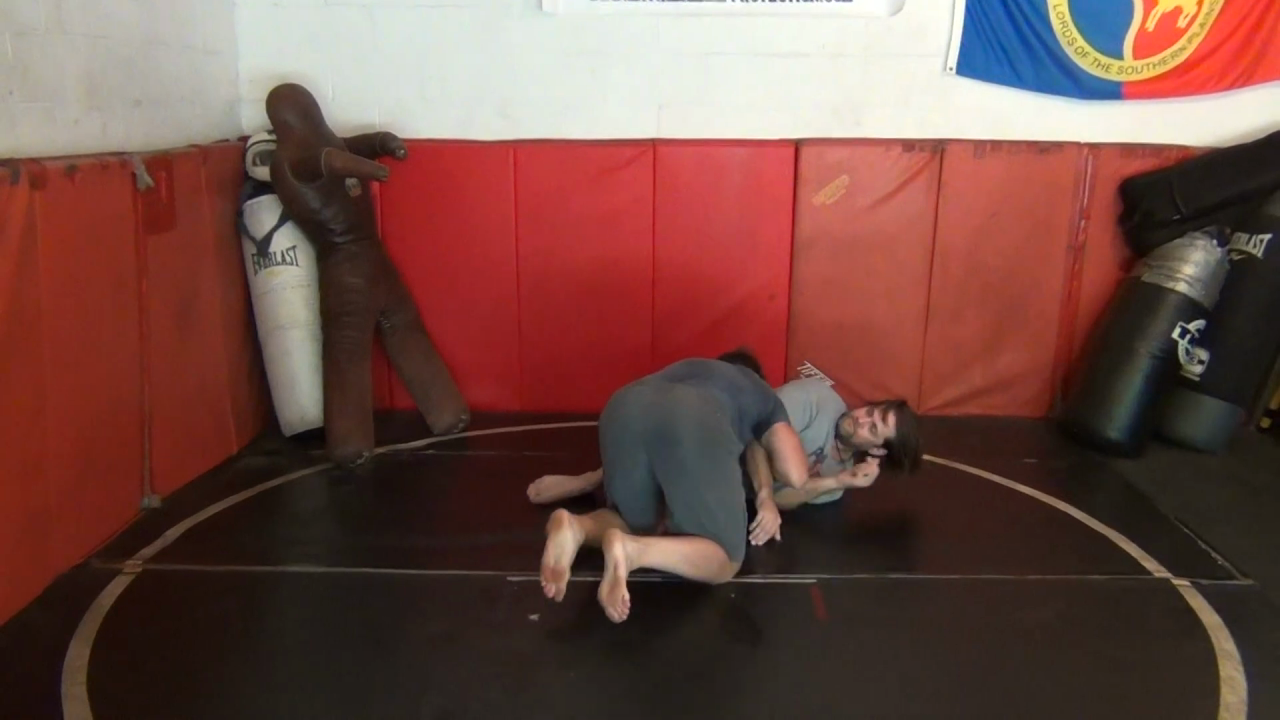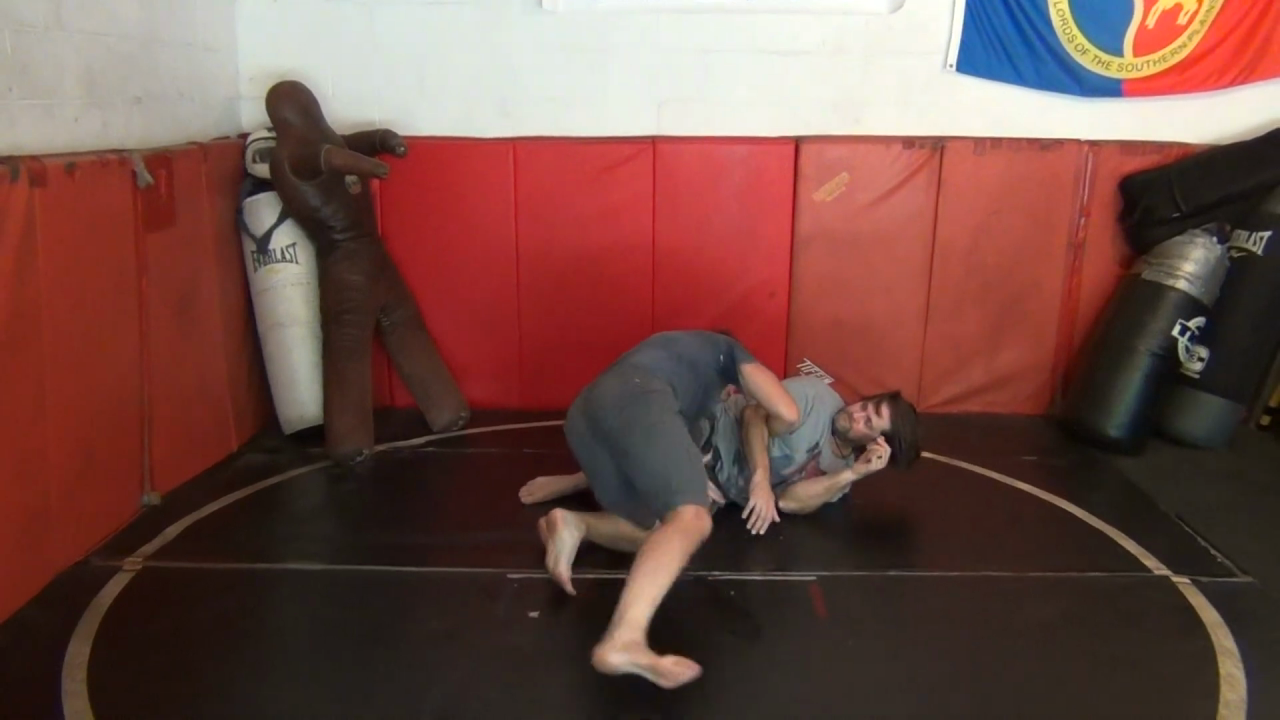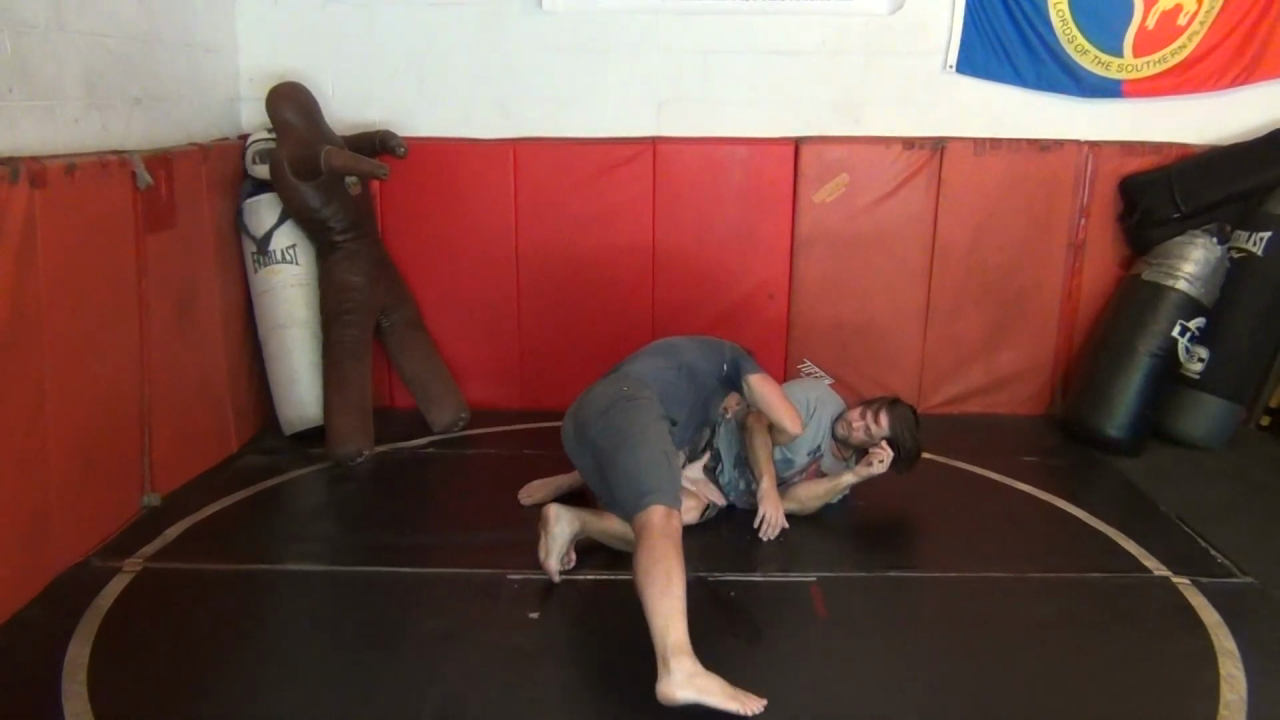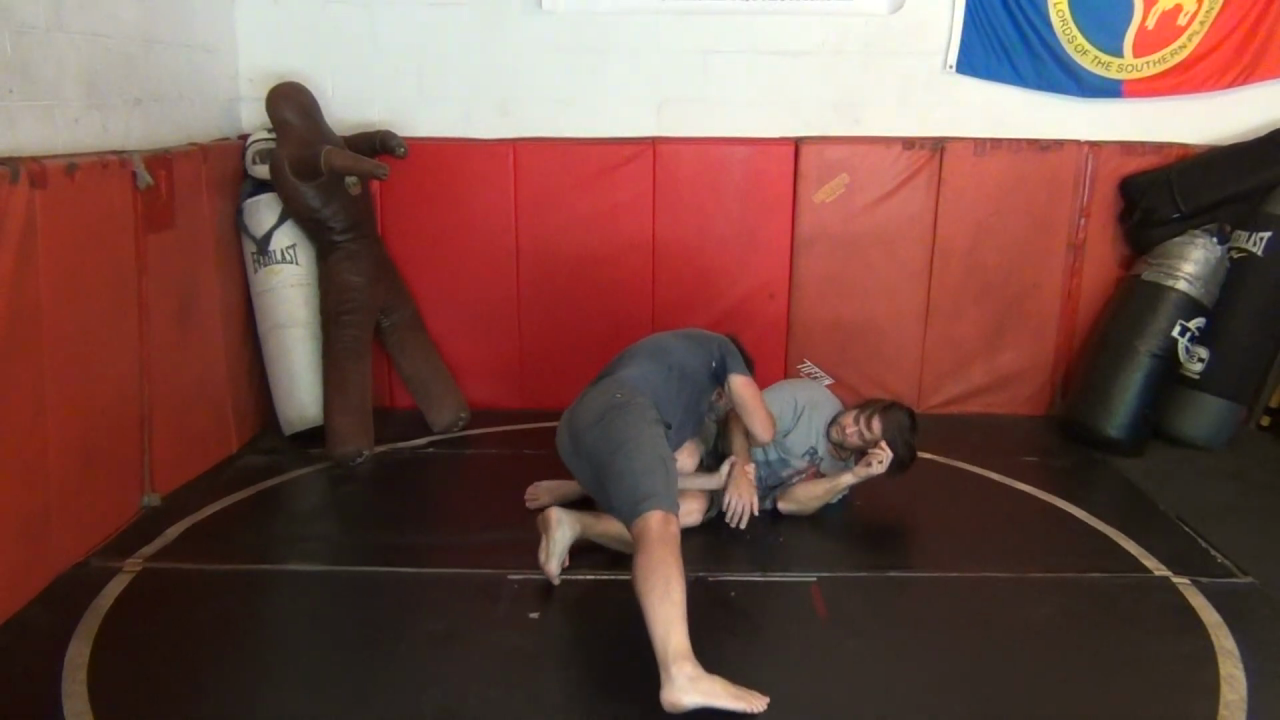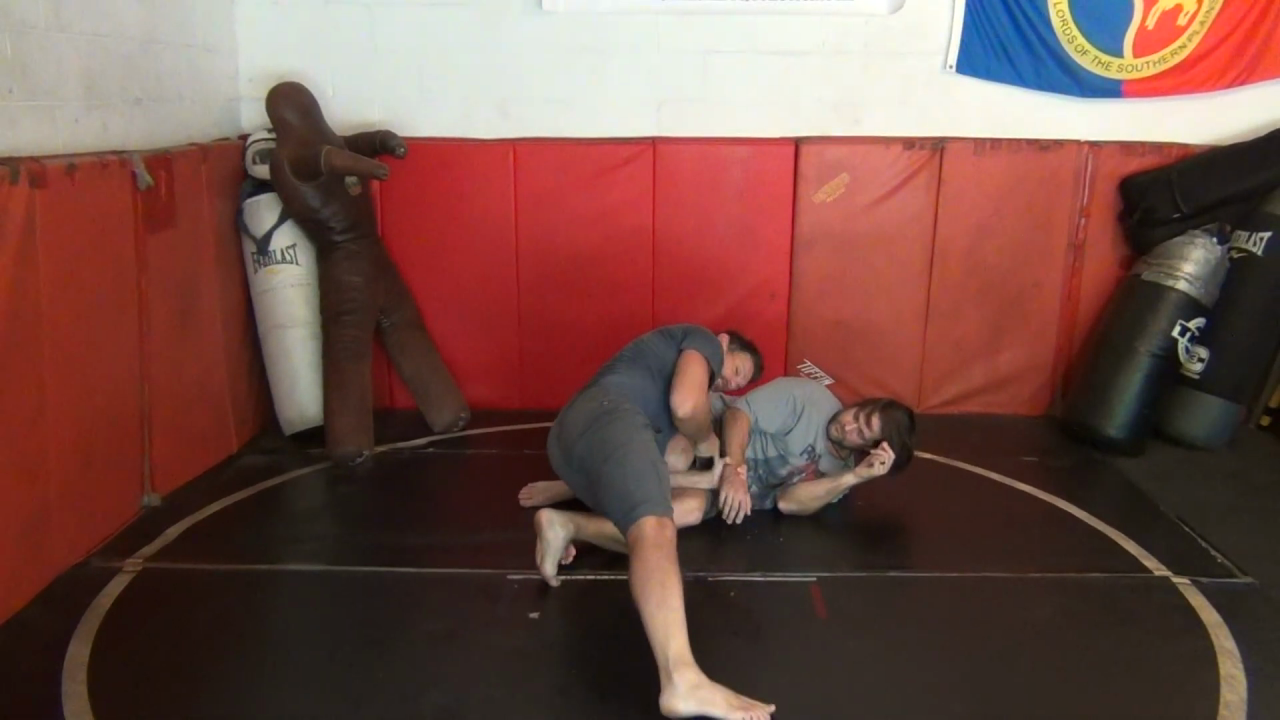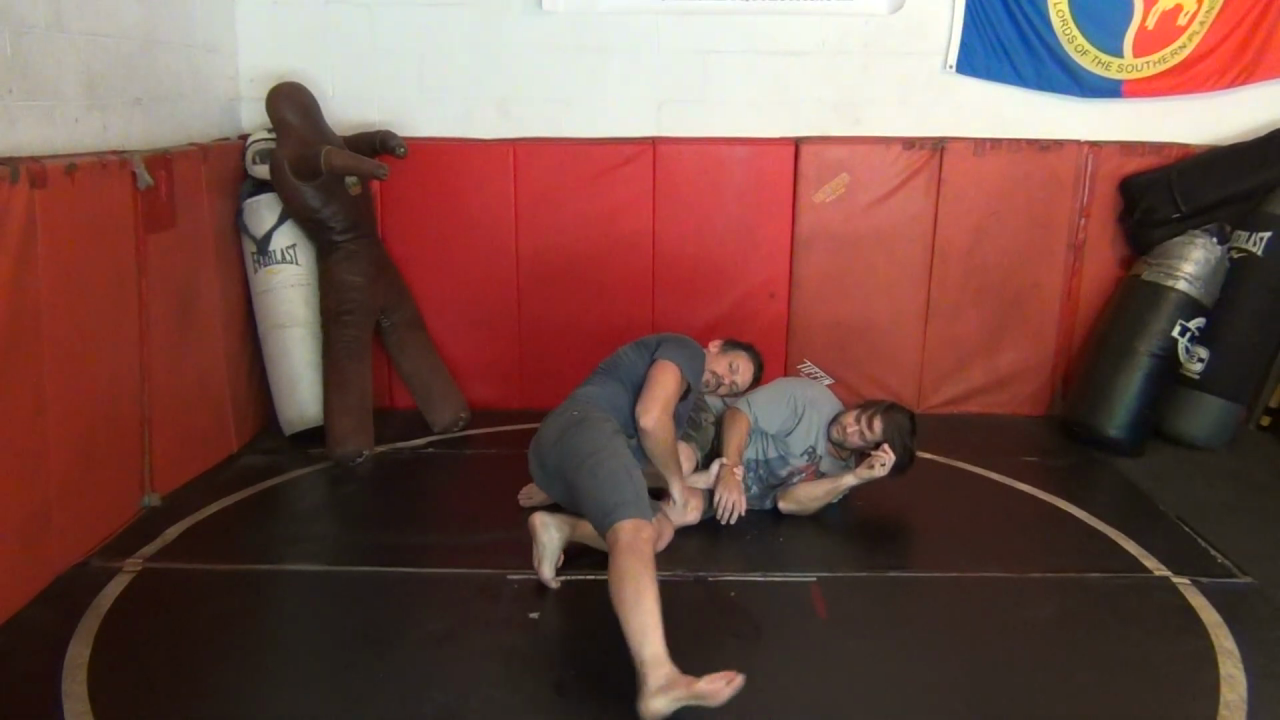
dt=0.5s
person 1, frame 1
left shoulder: (324, 145)
right shoulder: (291, 156)
left elbow: (348, 147)
right elbow: (309, 161)
left wrist: (383, 141)
right wrist: (340, 162)
left hip: (371, 258)
right hip: (346, 268)
left knee: (406, 331)
right knee: (347, 351)
left ankle: (447, 417)
right ankle: (351, 446)
person 1, frame 2
left shoulder: (325, 142)
right shoulder: (291, 154)
left elbow: (347, 144)
right elbow: (309, 158)
left wrist: (382, 138)
right wrist: (338, 158)
left hip: (371, 255)
right hip: (346, 265)
left knee: (406, 329)
right knee: (348, 349)
left ankle: (447, 413)
right ankle: (351, 445)
person 1, frame 3
left shoulder: (325, 144)
right shoulder: (292, 154)
right elbow: (308, 158)
left wrist: (382, 139)
right wrist: (338, 160)
left hip: (370, 257)
right hip: (348, 266)
left knee: (405, 331)
right knee: (348, 350)
left ankle: (447, 416)
right ankle: (351, 445)
person 1, frame 4
left shoulder: (326, 144)
right shoulder: (291, 156)
right elbow: (309, 159)
left wrist: (383, 140)
right wrist: (340, 160)
left hip: (371, 256)
right hip: (346, 266)
left knee: (407, 331)
right knee: (348, 350)
left ankle: (448, 414)
right ankle: (351, 444)
person 1, frame 5
left shoulder: (326, 144)
right shoulder: (290, 156)
right elbow: (308, 158)
left wrist: (382, 139)
right wrist: (340, 160)
left hip: (370, 257)
right hip: (346, 266)
left knee: (406, 331)
right knee: (348, 349)
left ankle: (447, 415)
right ankle: (351, 444)
person 1, frame 6
left shoulder: (326, 144)
right shoulder: (292, 156)
right elbow: (311, 158)
left wrist: (383, 140)
right wrist: (340, 160)
left hip: (371, 256)
right hip: (346, 266)
left knee: (407, 331)
right knee: (348, 350)
left ankle: (448, 414)
right ankle: (367, 439)
person 2, frame 1
left shoulder: (686, 368)
right shoulder: (761, 393)
right elbow: (795, 475)
right hip: (695, 423)
left knee: (635, 523)
right knee: (723, 561)
left ankle: (574, 527)
right ankle: (630, 550)
person 2, frame 2
left shoulder: (671, 348)
right shoulder: (726, 348)
right elbow: (787, 413)
left hip: (583, 412)
right hip: (639, 399)
left knee: (652, 532)
right knee: (690, 518)
left ankle: (571, 524)
right ankle: (622, 641)
person 2, frame 3
left shoulder: (680, 358)
right shoulder: (731, 357)
right elbow: (790, 425)
left hip: (580, 418)
right hip: (627, 405)
left knee: (649, 524)
right knee: (661, 520)
left ankle: (571, 520)
right ankle: (679, 671)
person 2, frame 4
left shoulder: (669, 353)
right shoulder: (721, 350)
right elbow: (763, 432)
left hip: (574, 425)
right hip: (621, 411)
right knee: (659, 525)
left ankle: (570, 523)
right ankle: (681, 675)
person 2, frame 5
left shoulder: (669, 355)
right shoulder: (702, 339)
right elbow: (685, 406)
right wrist: (706, 439)
left hip: (565, 435)
right hip: (609, 418)
left knee: (656, 527)
right knee: (654, 532)
left ankle: (565, 524)
right ankle: (682, 682)
person 2, frame 6
right shoulder: (684, 350)
right elbow: (650, 418)
right wrist: (674, 478)
left hip: (549, 449)
right hip: (584, 427)
left knee: (660, 530)
right knee: (635, 533)
left ankle: (559, 526)
right ankle: (660, 680)
person 3, frame 1
left shoulder: (838, 475)
right shoulder: (820, 398)
left elbow: (783, 495)
left wrist: (849, 481)
right wrist: (764, 499)
right ankle: (582, 483)
person 3, frame 2
left shoulder: (841, 470)
right shoulder: (816, 396)
left elbow: (790, 501)
right elbow: (755, 416)
left wrist: (856, 473)
right wrist: (760, 479)
left hip: (724, 482)
person 3, frame 3
left shoulder: (842, 472)
right shoulder: (817, 396)
left elbow: (791, 501)
right elbow: (756, 423)
left wrist: (857, 476)
right wrist: (766, 487)
left hip: (723, 487)
right hip: (713, 434)
left knee: (689, 508)
right ankle: (570, 482)
person 3, frame 4
left shoulder: (841, 473)
right shoulder: (812, 398)
left elbow: (788, 502)
right elbow: (742, 418)
left wrist: (854, 477)
right wrist: (740, 472)
left hip: (722, 487)
right hip: (715, 433)
left knee: (690, 509)
right knee: (678, 461)
right ankle: (579, 488)
person 3, frame 5
left shoulder: (838, 472)
right shoulder: (810, 397)
left elbow: (789, 502)
right elbow: (738, 414)
left wrist: (856, 477)
right wrist: (733, 469)
left hip: (742, 487)
left knee: (691, 509)
person 3, frame 6
left shoulder: (840, 473)
right shoulder: (811, 398)
left elbow: (787, 502)
right elbow: (739, 414)
left wrist: (856, 477)
right wrist: (729, 470)
left hip: (736, 490)
left knee: (689, 510)
